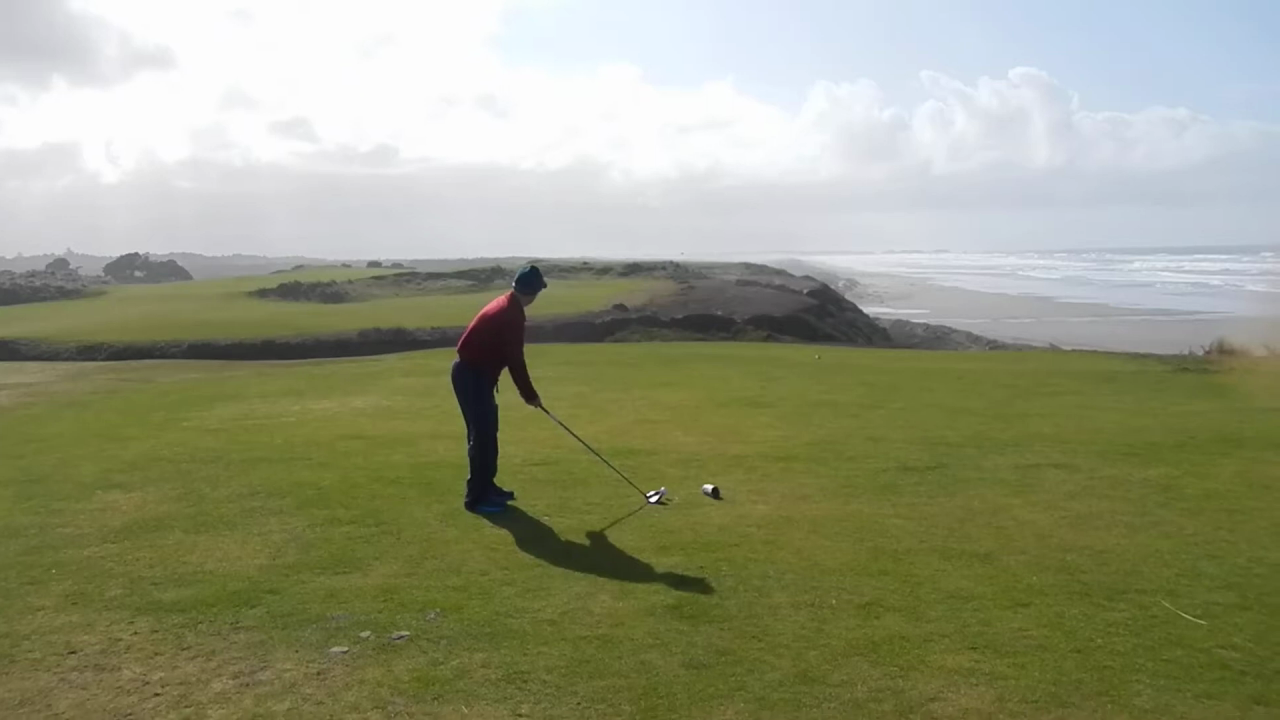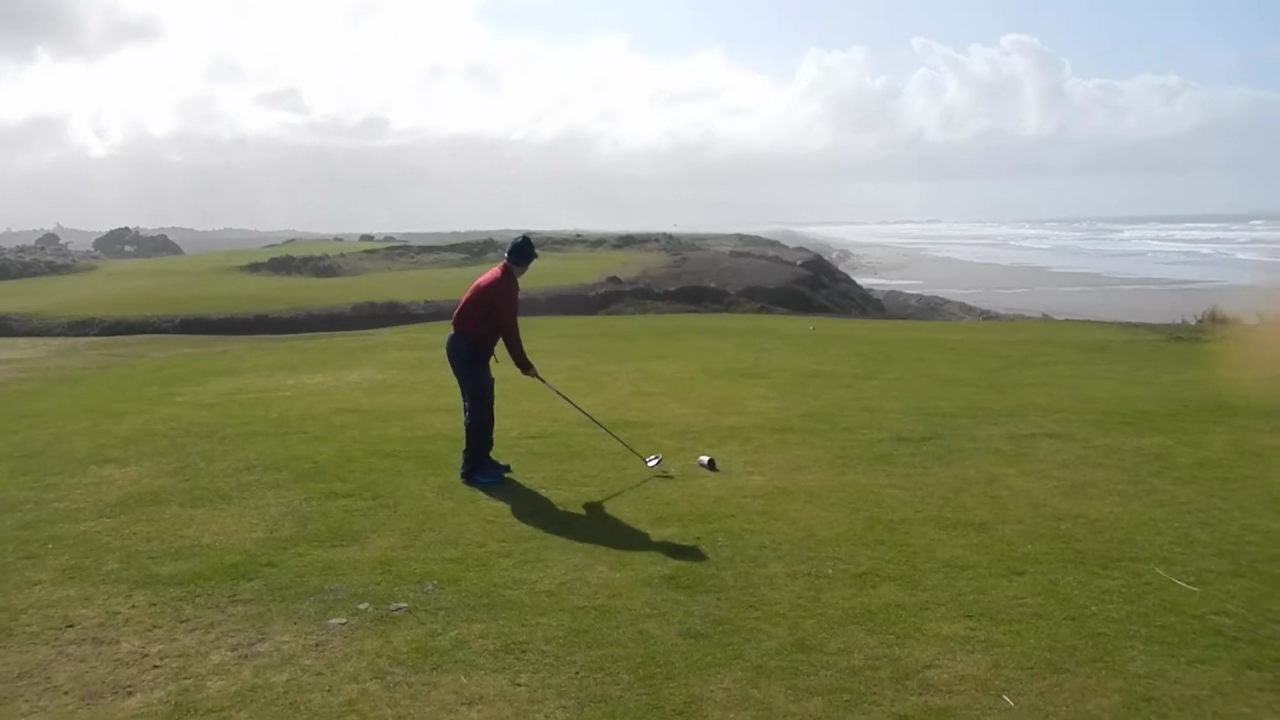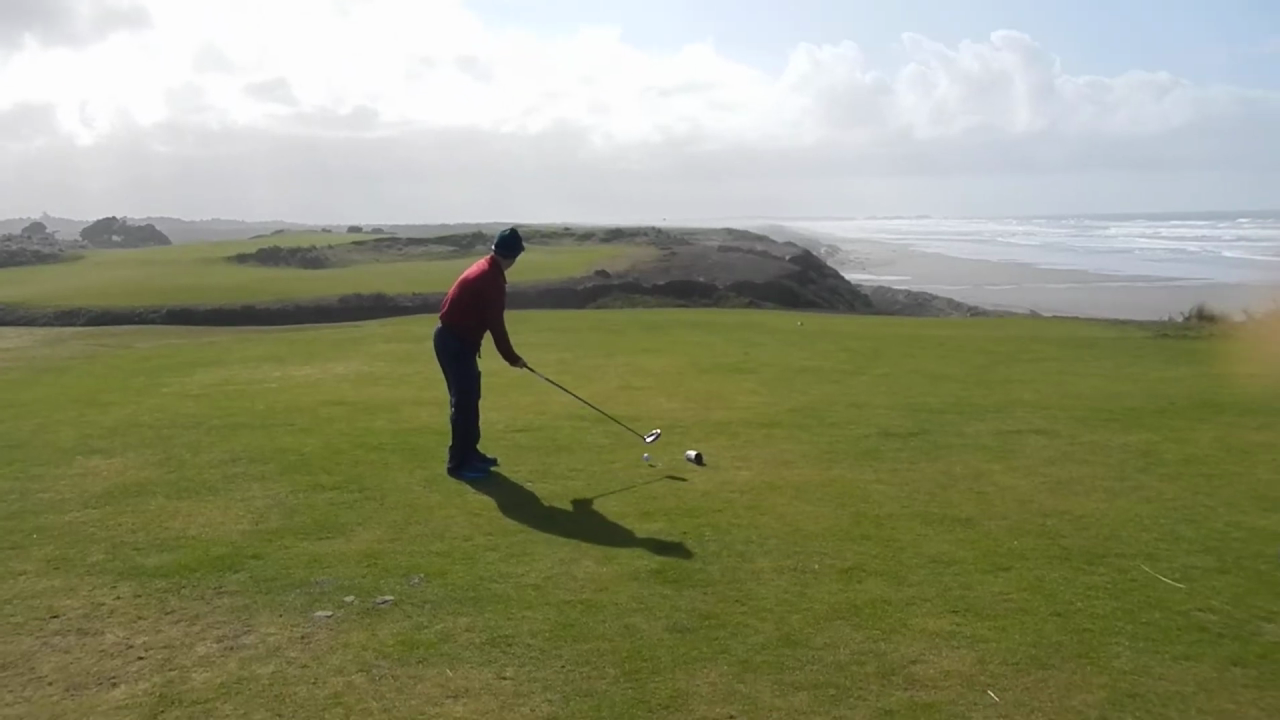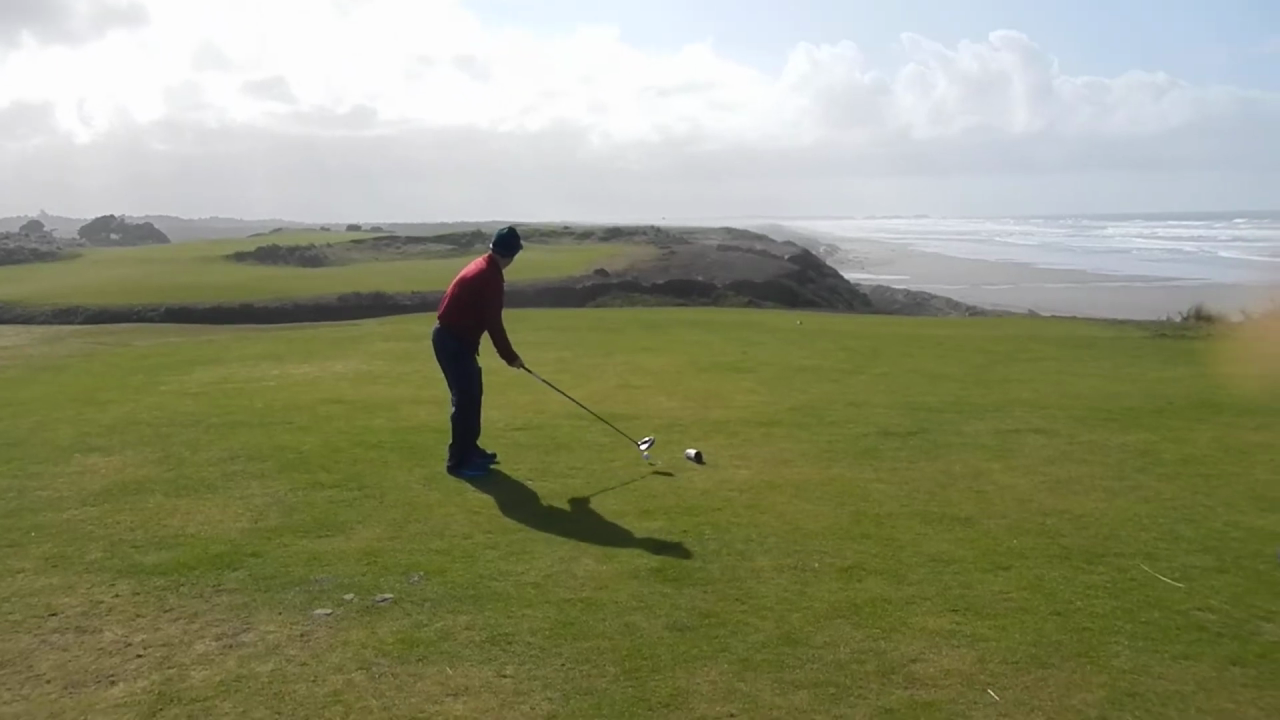
dt=0.3s
person 1, frame 1
left shoulder: (505, 306)
right shoulder: (510, 315)
left elbow: (509, 357)
right elbow: (515, 361)
left wrist: (527, 392)
right wrist: (530, 394)
left hip: (473, 371)
right hip: (472, 375)
left knee: (486, 432)
right knee: (482, 434)
left ankle: (486, 487)
right ankle: (476, 497)
person 1, frame 2
left shoulder: (499, 277)
right shoulder: (504, 285)
left elbow: (502, 326)
right elbow: (509, 331)
left wrist: (522, 362)
right wrist: (524, 364)
left hip: (470, 344)
right hip: (467, 347)
left knee: (483, 403)
right knee: (478, 406)
left ankle: (482, 459)
right ankle: (472, 468)
person 1, frame 3
left shoulder: (484, 269)
right shoulder: (491, 278)
left elbow: (488, 319)
right elbow: (495, 324)
left wrist: (509, 355)
right wrist: (511, 357)
left hip: (455, 337)
right hip: (455, 340)
left knee: (469, 397)
right knee: (465, 400)
left ankle: (469, 452)
right ankle: (459, 462)
person 1, frame 4
left shoulder: (482, 267)
right shoulder: (489, 277)
left elbow: (487, 319)
right elbow: (494, 323)
left wrist: (507, 354)
right wrist: (510, 356)
left hip: (454, 336)
right hip: (453, 339)
left knee: (472, 393)
right knee: (465, 397)
left ankle: (470, 449)
right ankle: (458, 460)
